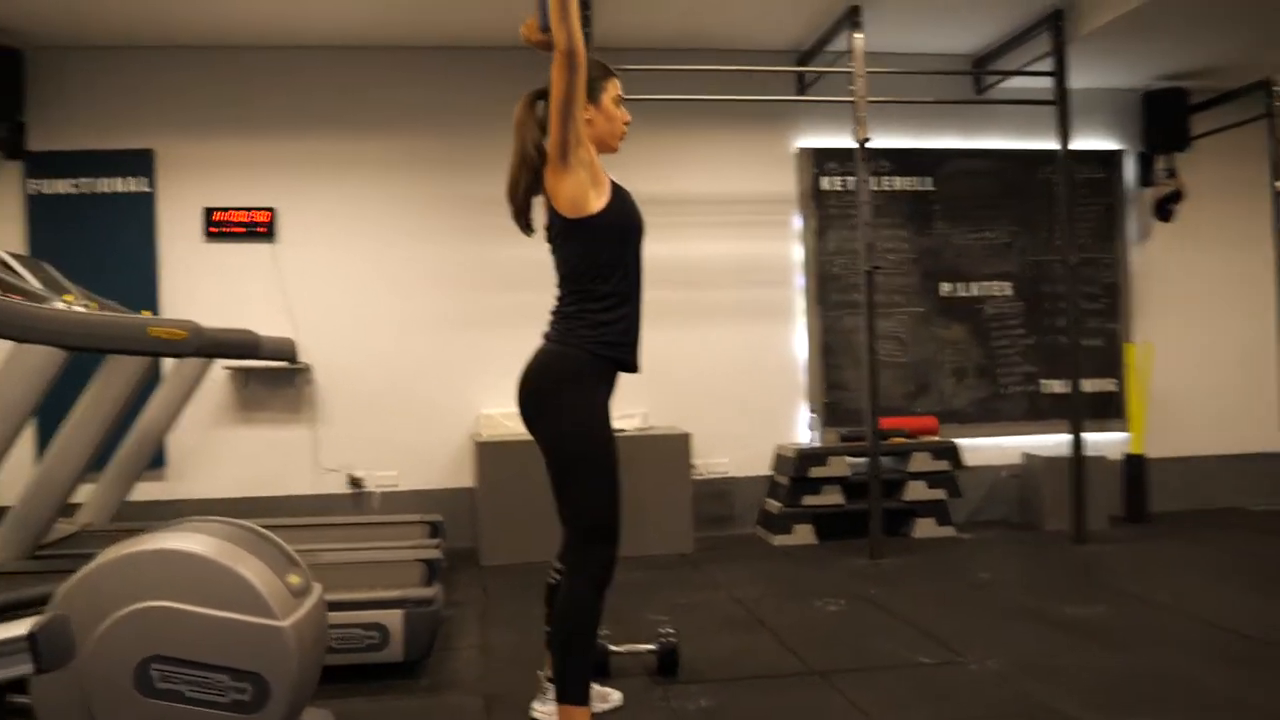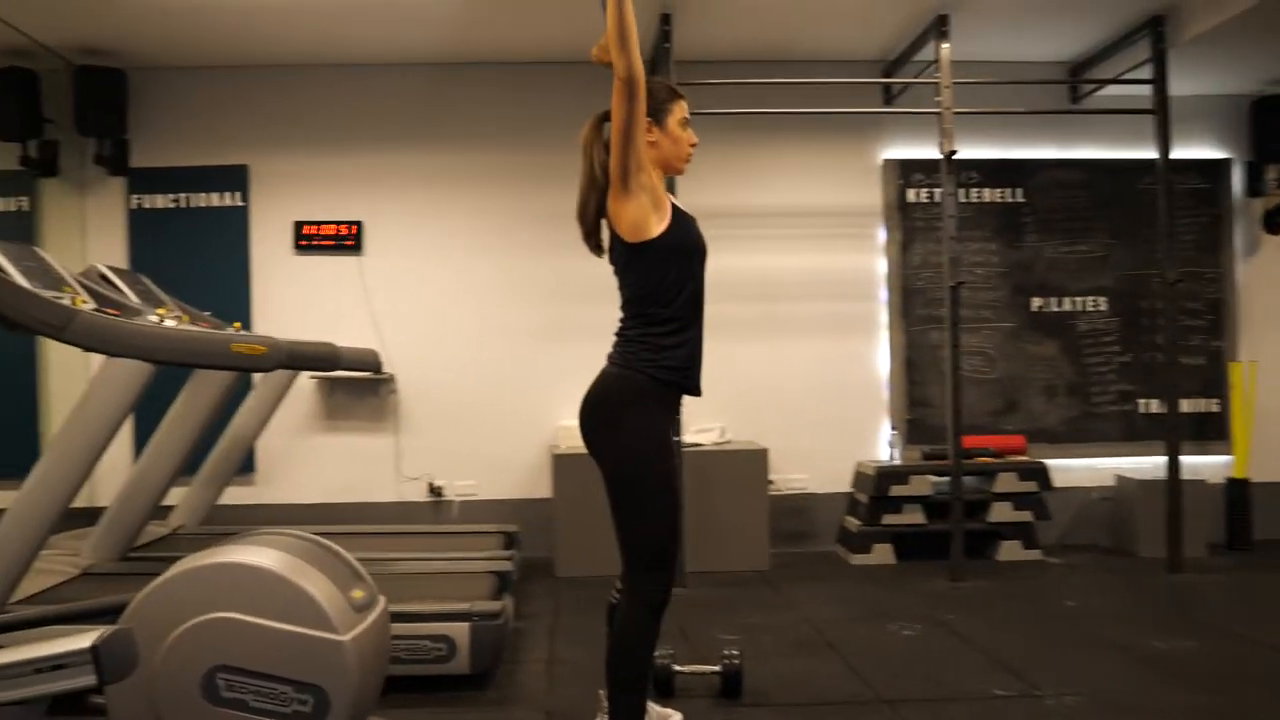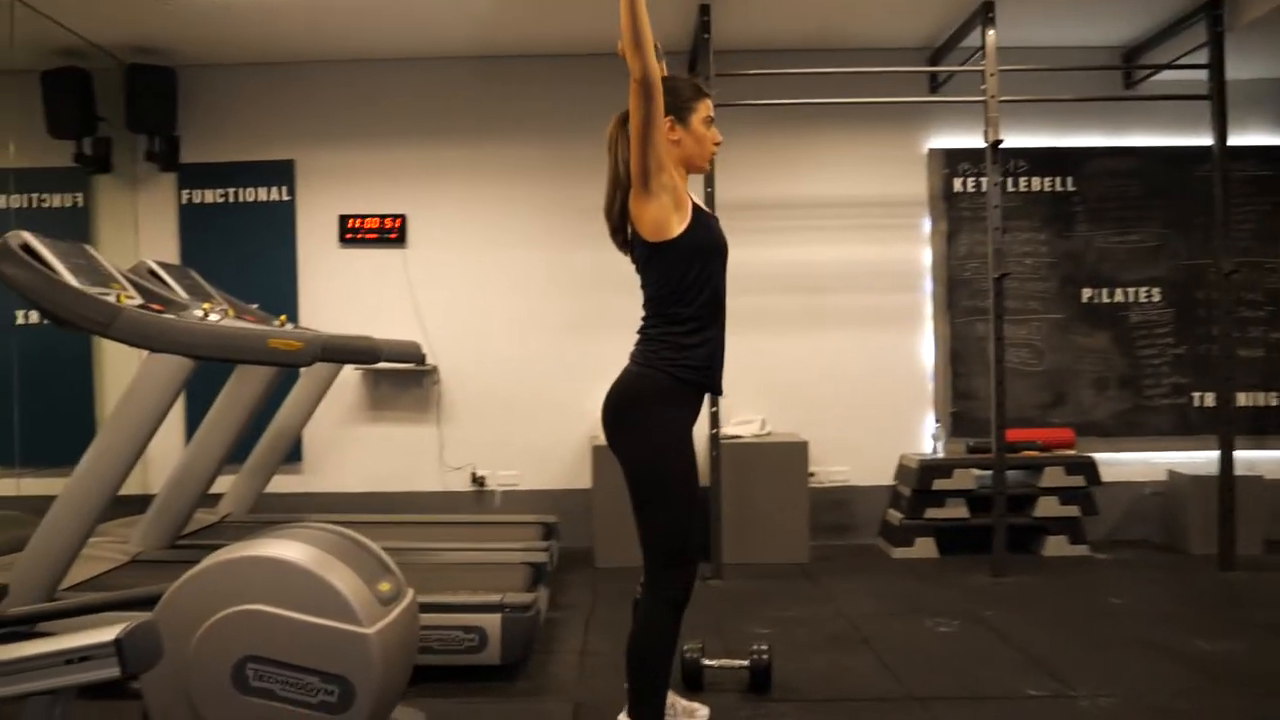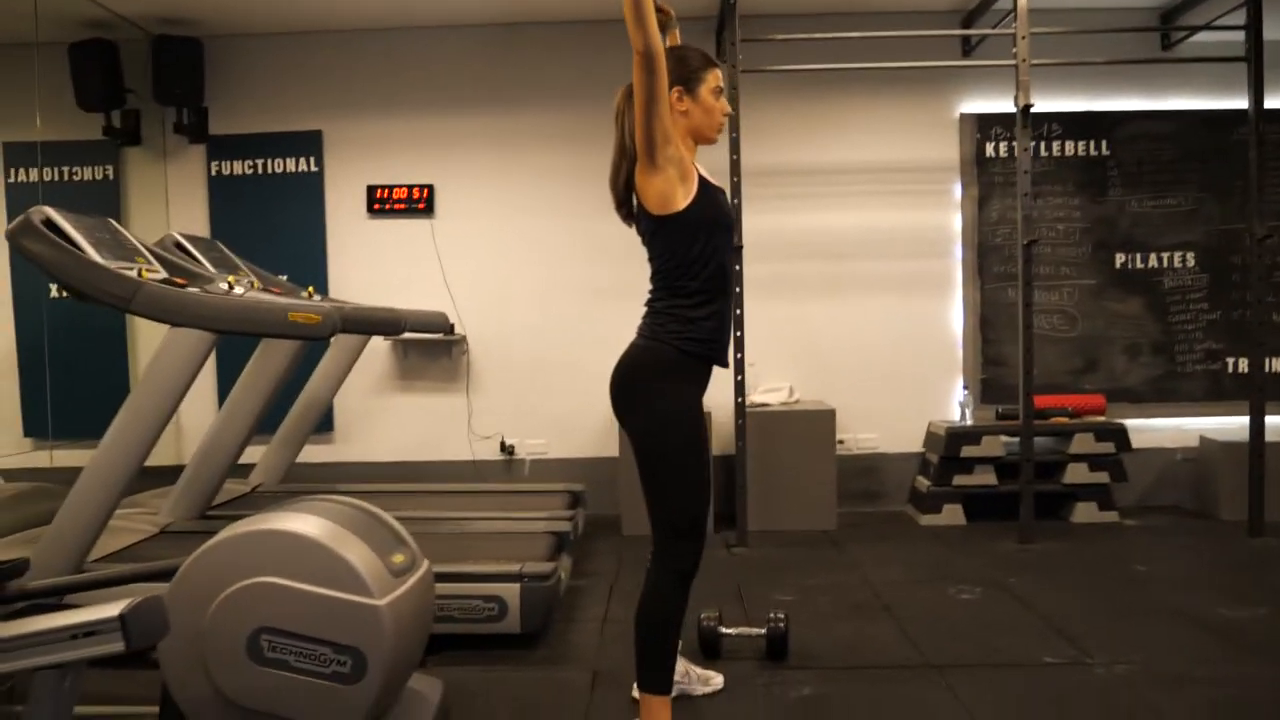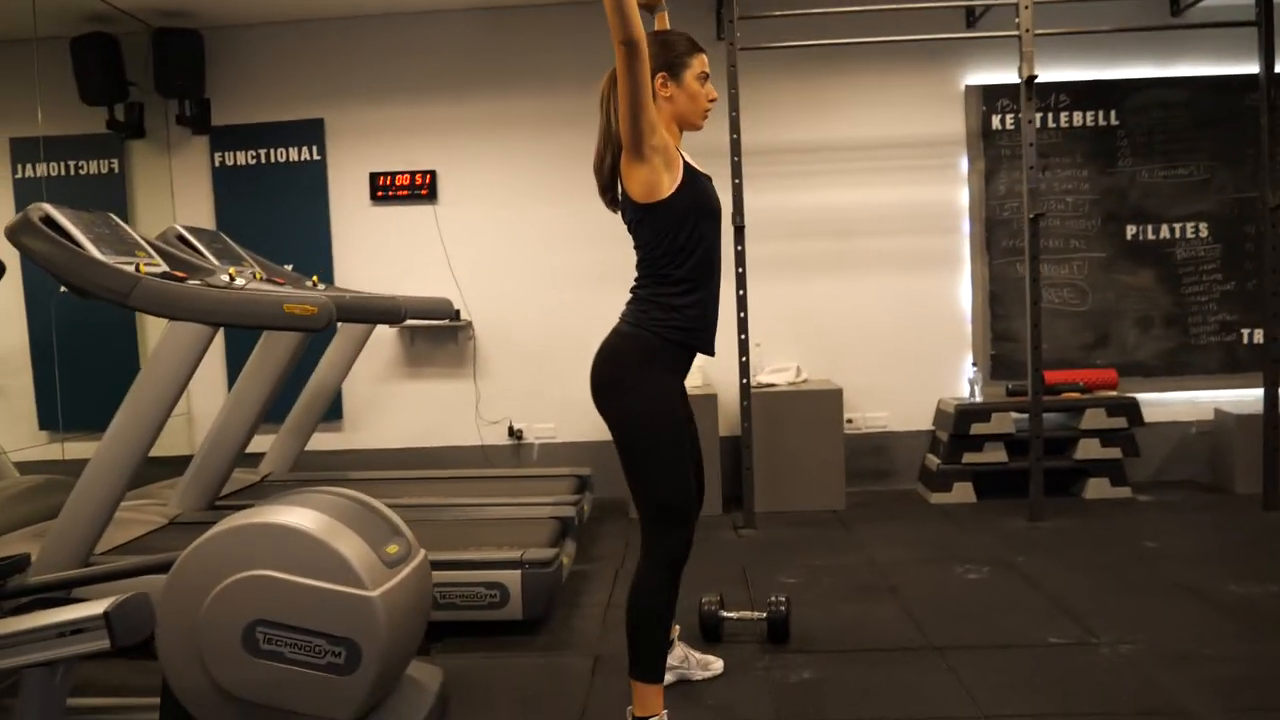
dt=0.2s
person 1, frame 1
left shoulder: (578, 171)
right shoulder: (573, 167)
left elbow: (567, 63)
left hip: (573, 378)
right hip: (570, 382)
left knee: (584, 544)
right knee: (593, 551)
person 1, frame 2
left shoulder: (644, 193)
right shoulder: (637, 192)
left elbow: (633, 89)
right elbow: (629, 85)
left hip: (638, 402)
right hip: (632, 405)
left knee: (646, 567)
right knee: (650, 573)
person 1, frame 3
left shoulder: (668, 191)
right shoulder: (656, 190)
left elbow: (657, 91)
right elbow: (644, 86)
left hip: (661, 400)
right hip: (654, 403)
left knee: (672, 564)
right knee: (670, 571)
person 1, frame 4
left shoulder: (678, 163)
right shoulder: (663, 162)
left elbow: (666, 62)
right elbow: (647, 58)
left hip: (671, 373)
right hip: (661, 376)
left knee: (683, 533)
right knee: (678, 543)
person 1, frame 5
left shoulder: (666, 148)
right shoulder: (650, 149)
left hip: (653, 365)
right hip: (638, 366)
left knee: (683, 503)
right knee: (668, 530)
left ankle: (661, 645)
